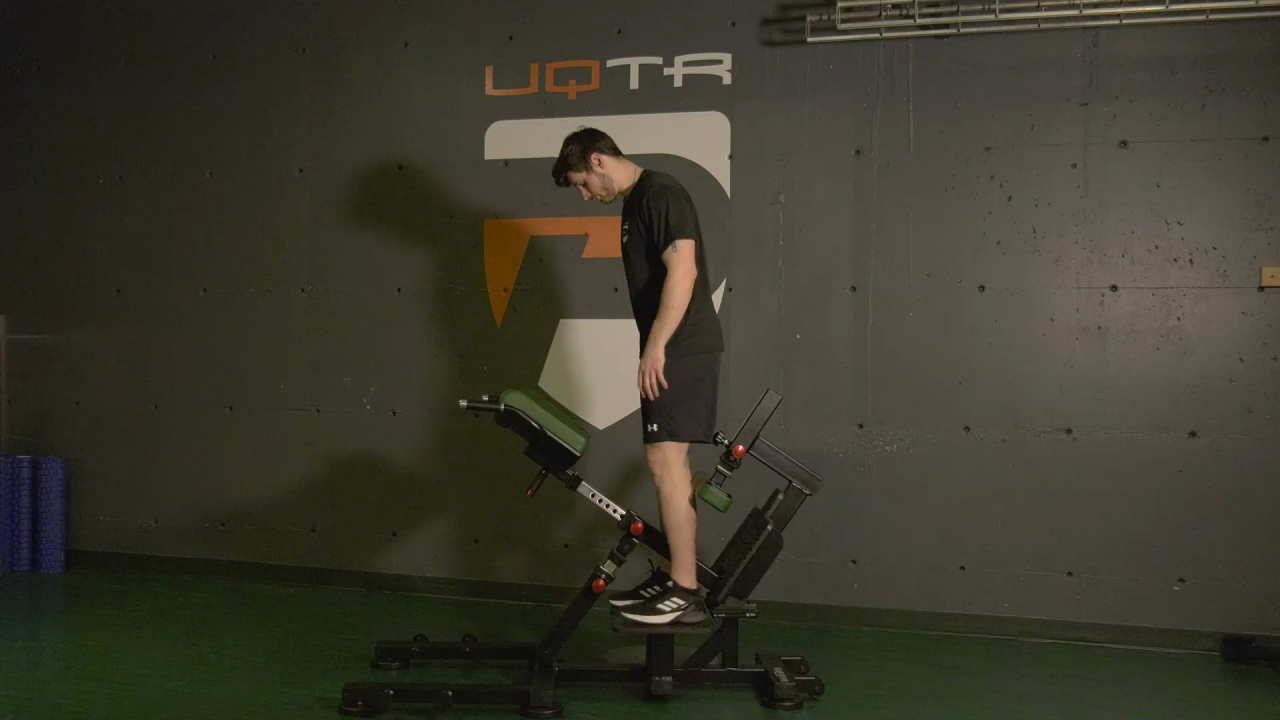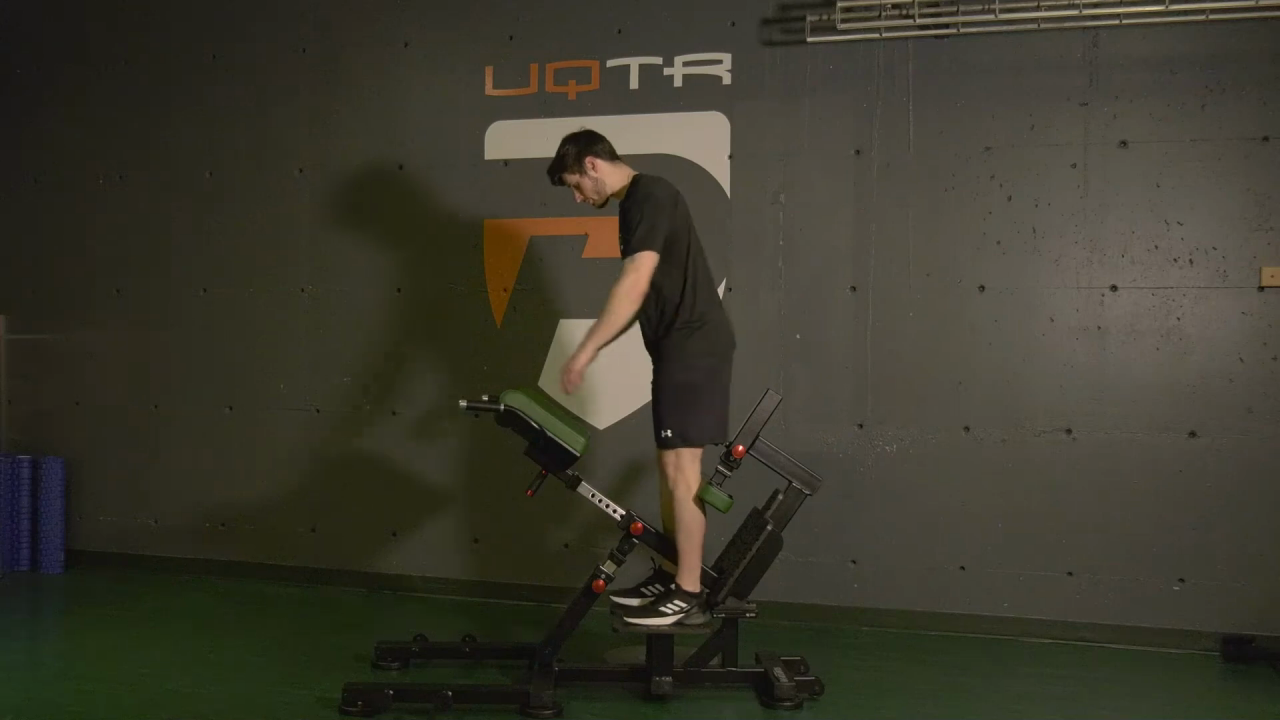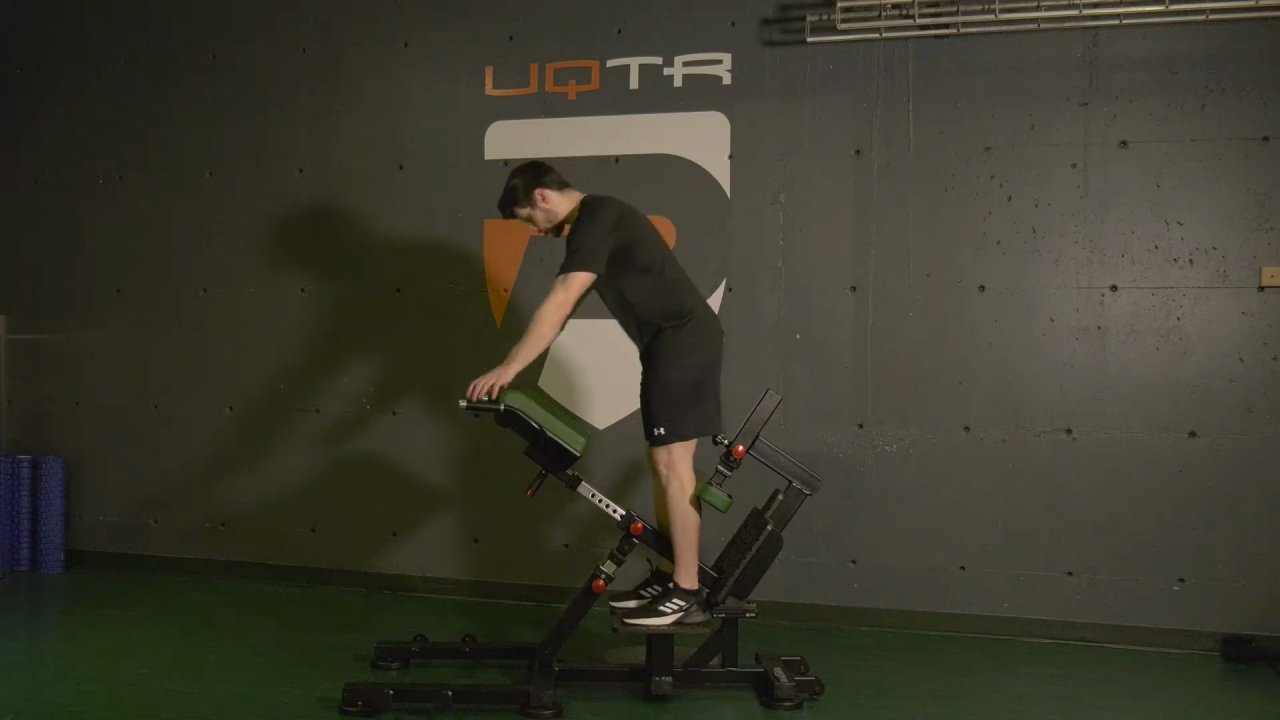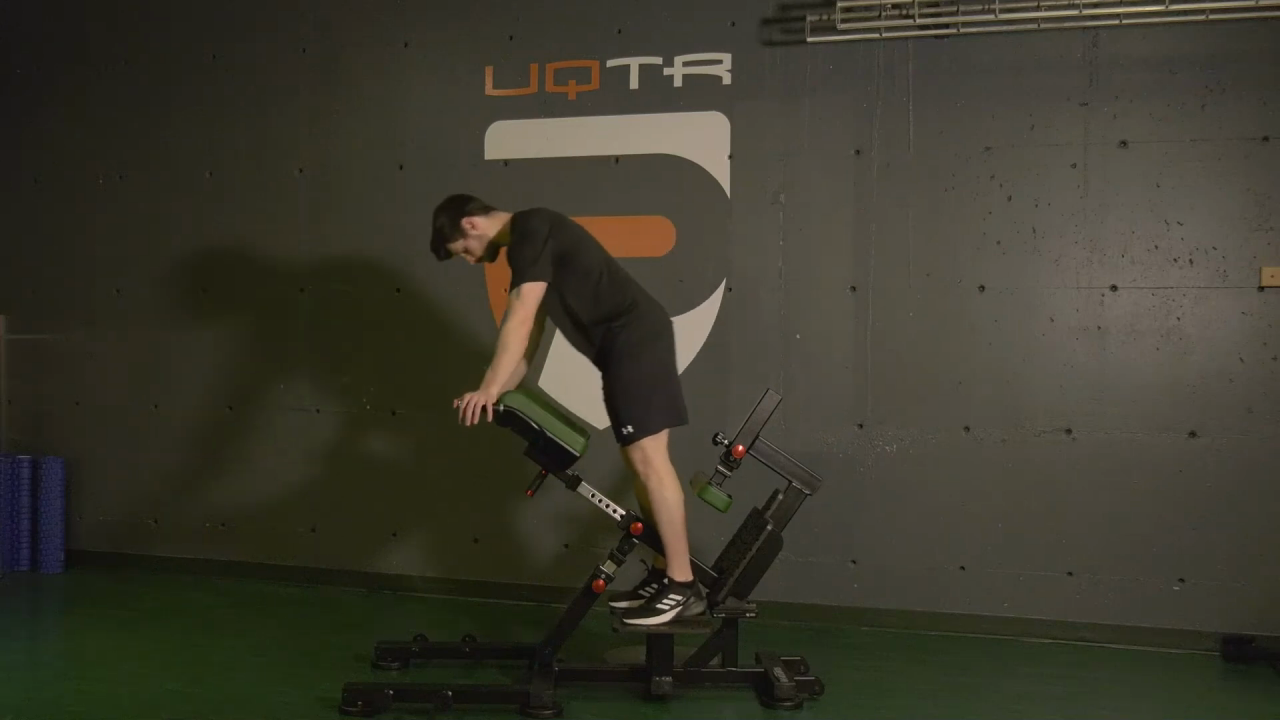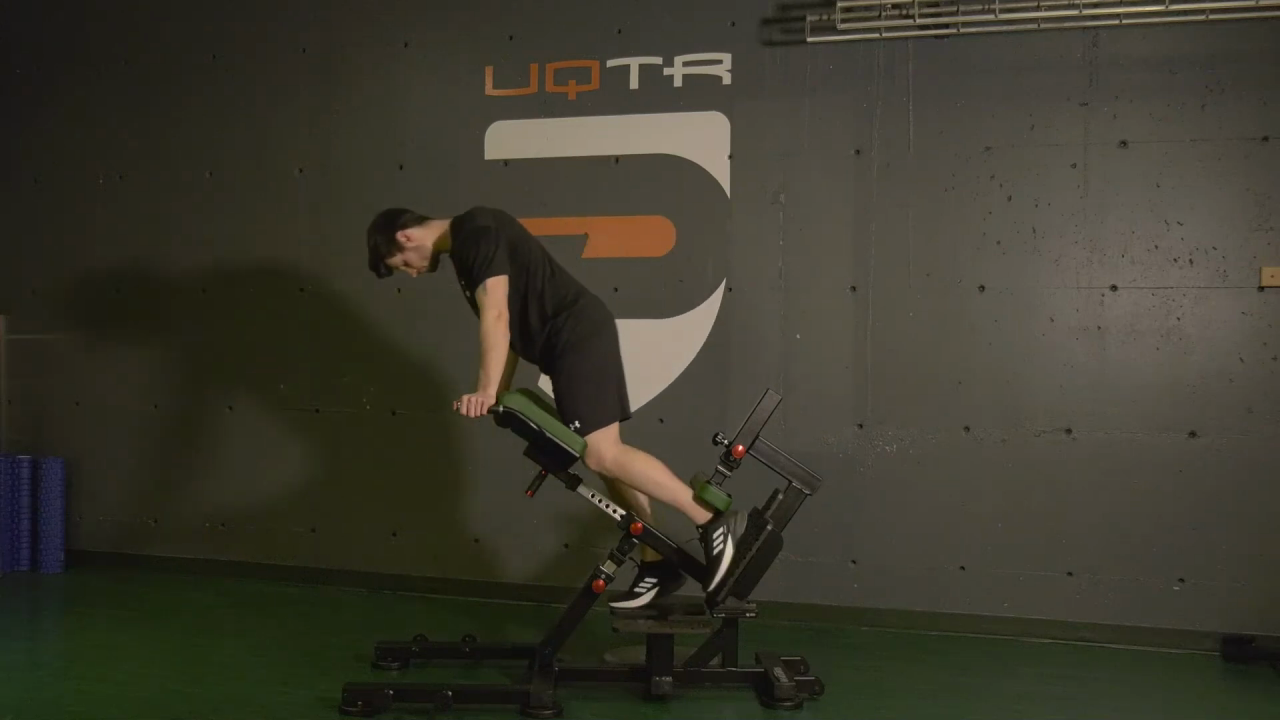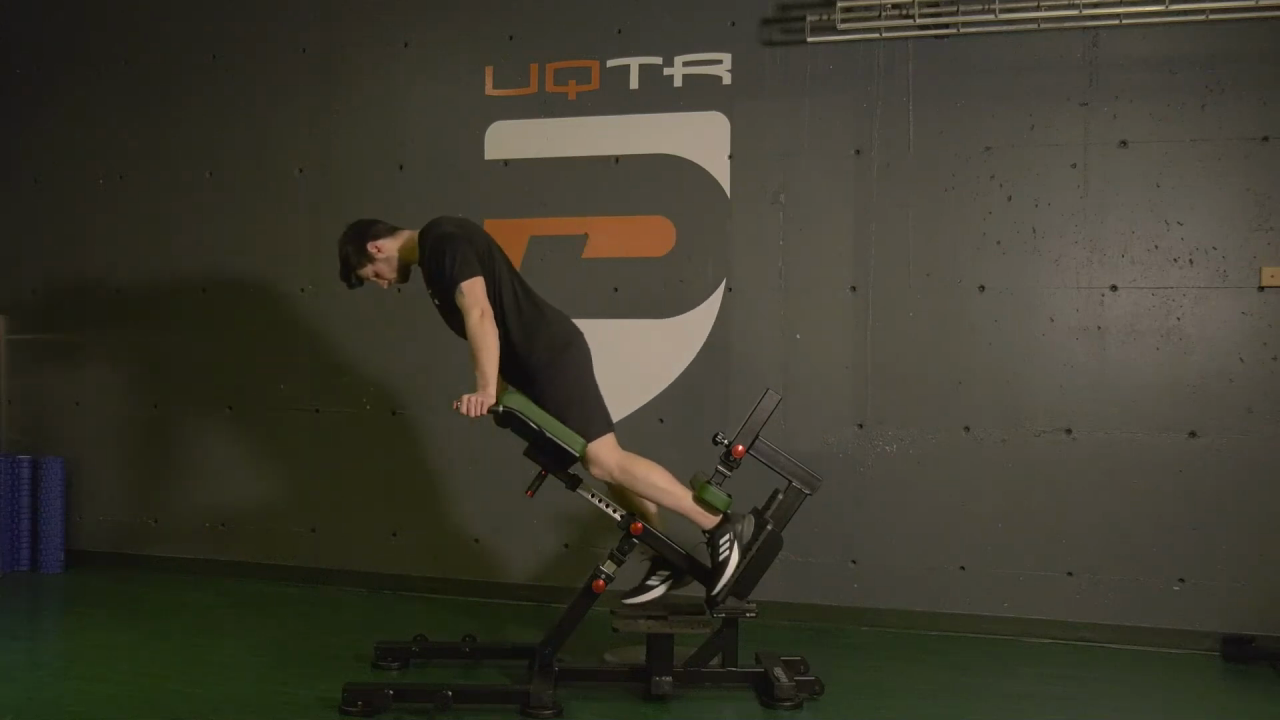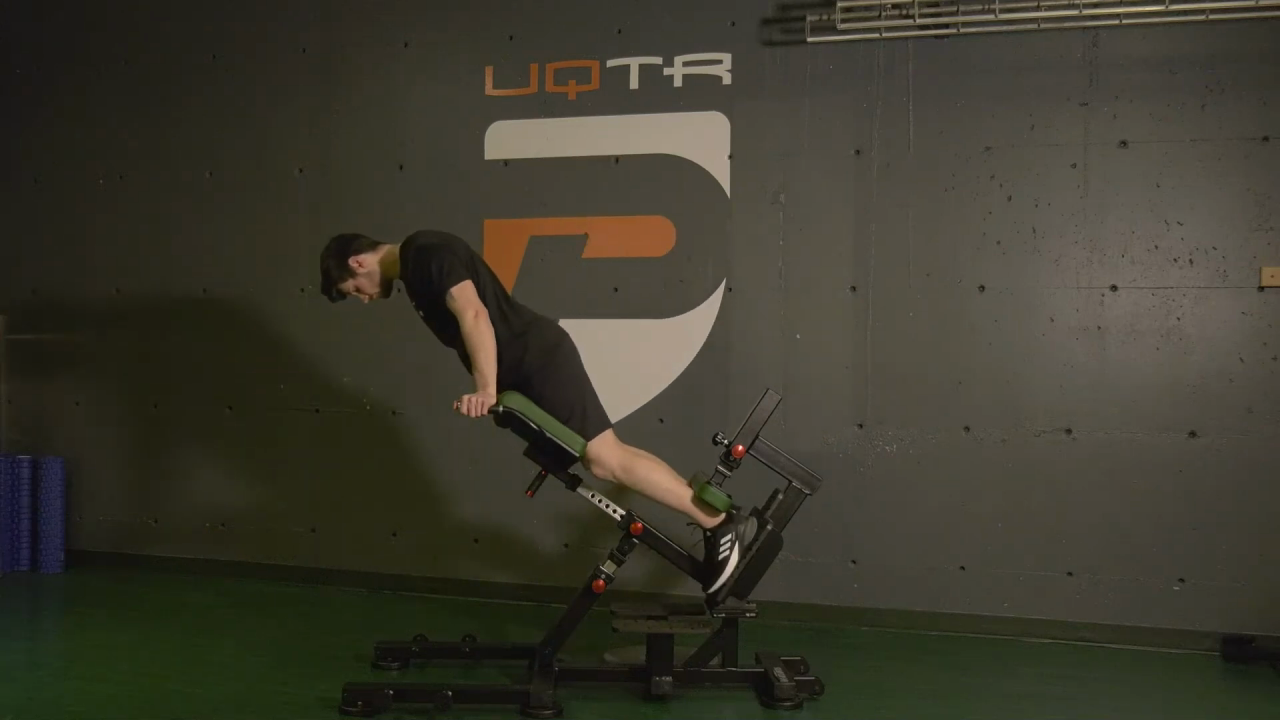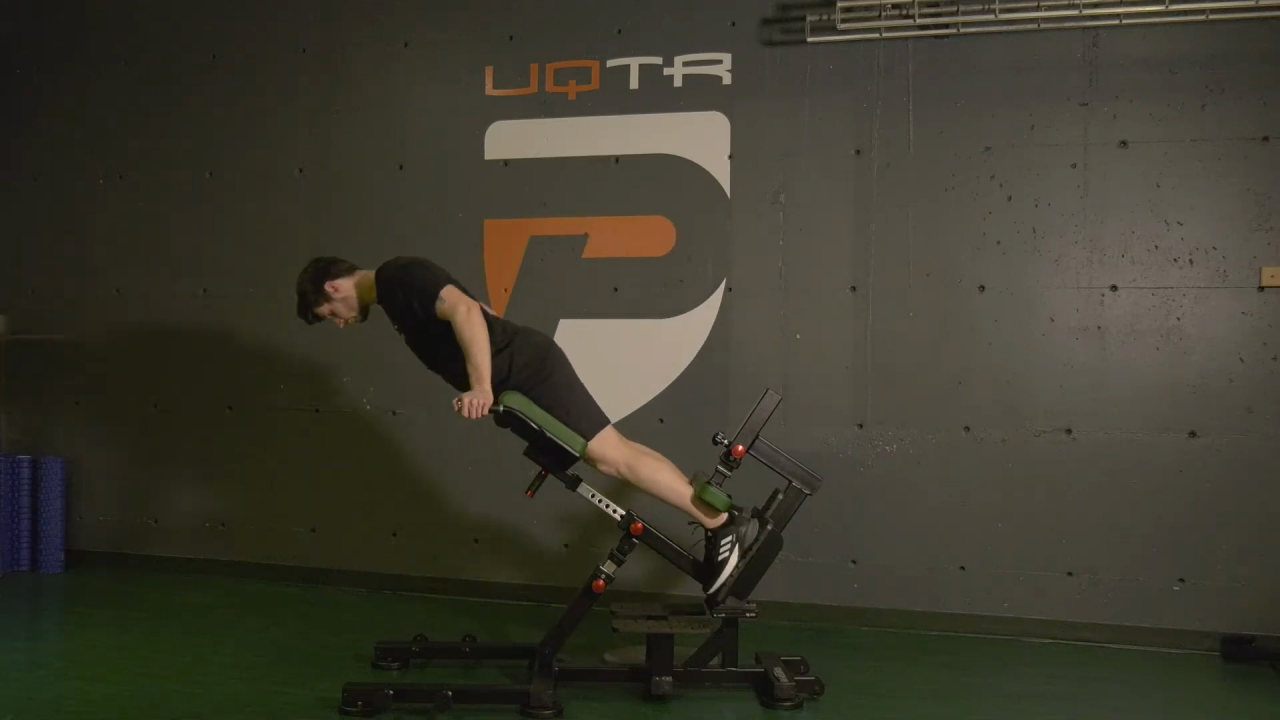
dt=0.4s
person 1, frame 1
left shoulder: (660, 193)
right shoulder: (635, 202)
left elbow: (683, 271)
left wrist: (655, 347)
left hip: (682, 350)
right hip: (669, 350)
left knee: (665, 461)
right knee: (668, 462)
left ankle: (685, 591)
right ankle: (670, 576)
person 1, frame 2
left shoulder: (648, 197)
right shoulder: (636, 201)
left elbow: (633, 285)
right elbow: (643, 289)
left wrist: (586, 351)
right wrist: (601, 345)
left hip: (693, 347)
right hip: (680, 347)
left knee: (679, 465)
right knee: (672, 465)
left ankle: (689, 595)
right ankle: (669, 576)
person 1, frame 3
left shoulder: (596, 220)
right shoulder: (594, 220)
left elbow: (558, 306)
right elbow: (562, 311)
left wrist: (508, 370)
right wrist: (512, 368)
left hip: (683, 341)
right hip: (670, 342)
left knee: (671, 463)
right knee: (663, 464)
left ankle: (687, 592)
right ankle: (668, 575)
person 1, frame 4
left shoulder: (530, 231)
right shoulder: (528, 241)
left elbow: (519, 320)
right elbow: (530, 332)
left wrist: (488, 390)
right wrist: (501, 392)
left hip: (636, 339)
right hip: (627, 344)
left knee: (647, 459)
right knee: (642, 461)
left ankle: (682, 586)
right ankle: (664, 575)
person 1, frame 5
left shoulder: (476, 231)
right shoulder: (461, 250)
left elbow: (495, 315)
right elbow: (508, 323)
left wrist: (486, 390)
right wrist: (498, 392)
left hip: (580, 336)
right hip: (571, 344)
left knee: (601, 454)
right knee: (607, 455)
left ankle: (712, 522)
right ankle: (658, 565)
person 1, frame 6
left shoulder: (443, 239)
right shoulder: (434, 254)
left elbow: (479, 313)
left wrist: (485, 389)
right wrist: (495, 391)
left hip: (551, 355)
right hip: (540, 359)
left knee: (604, 461)
right knee: (603, 460)
left ankle: (720, 525)
right ankle: (666, 559)
person 1, frame 7
left shoulder: (426, 252)
right shoulder: (414, 268)
left elbow: (473, 314)
left wrist: (485, 390)
right wrist: (489, 388)
left hip: (539, 358)
right hip: (529, 363)
left knee: (605, 459)
right knee: (606, 456)
left ankle: (720, 524)
right ankle: (713, 515)
person 1, frame 8
left shoulder: (401, 276)
right shoulder: (392, 292)
left elbow: (464, 311)
left wrist: (482, 387)
left hip: (527, 369)
right hip: (519, 375)
left knee: (611, 453)
right knee: (609, 453)
left ankle: (722, 523)
right ankle: (714, 515)
